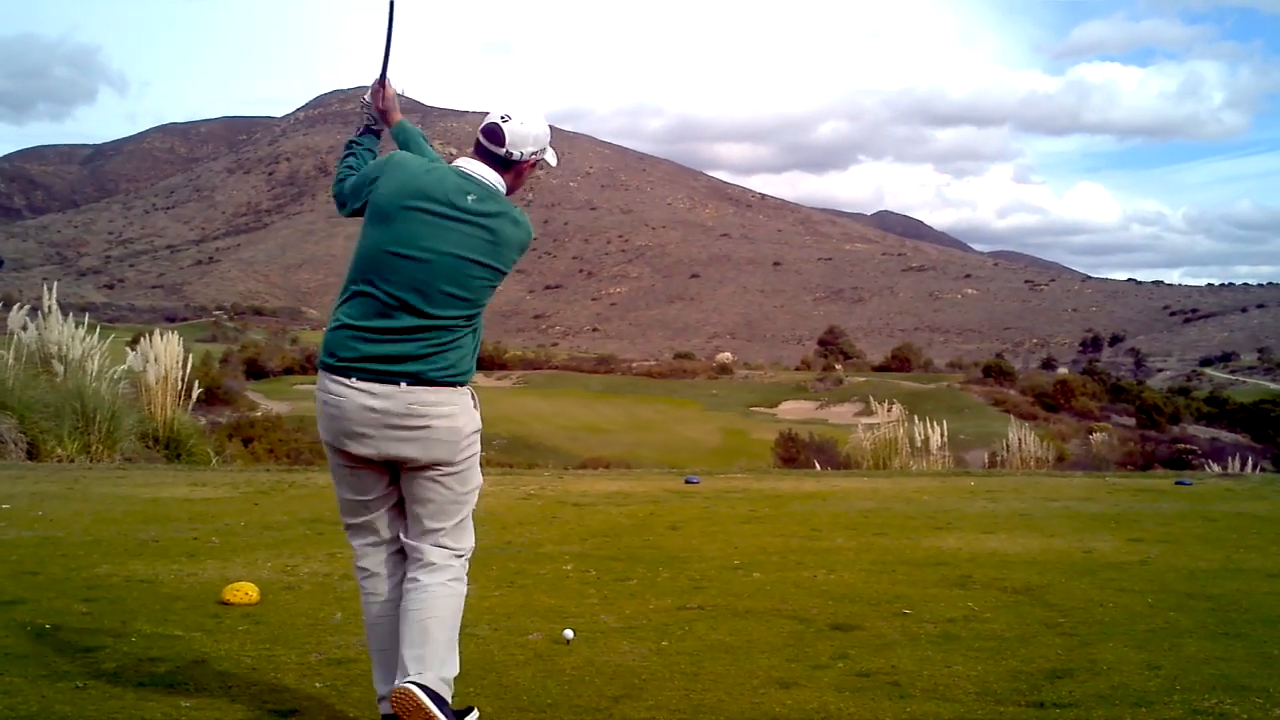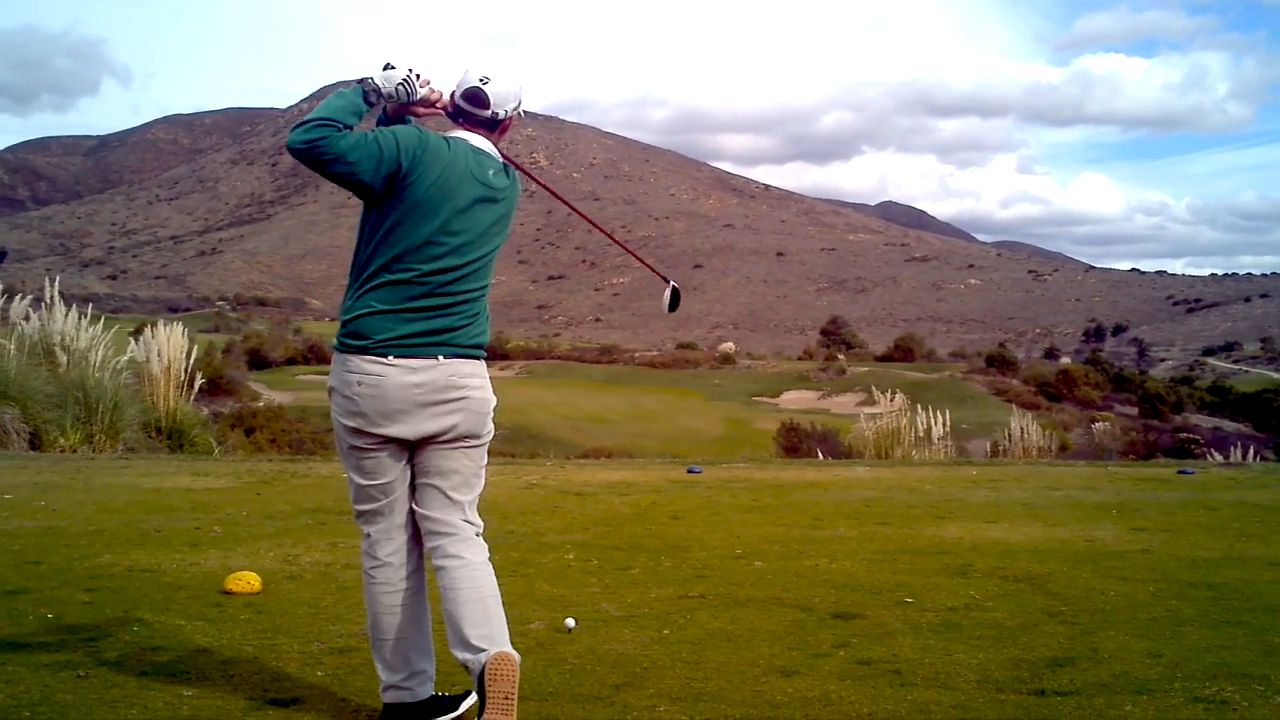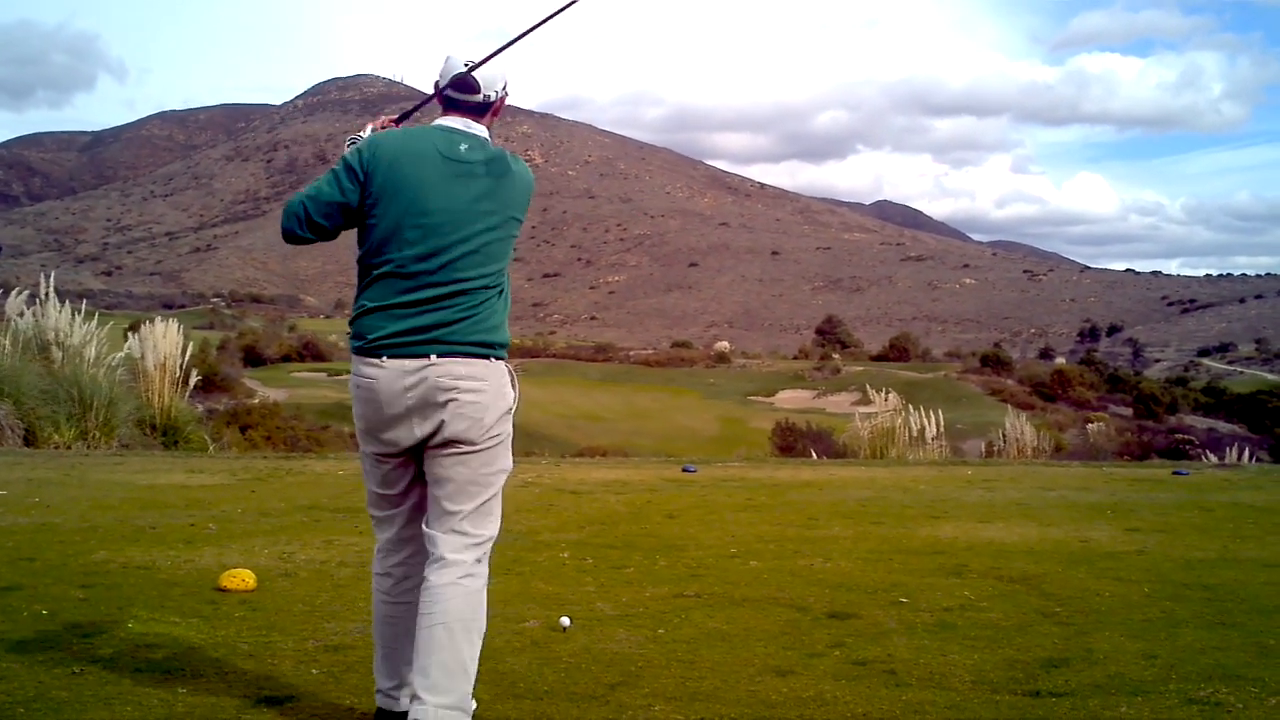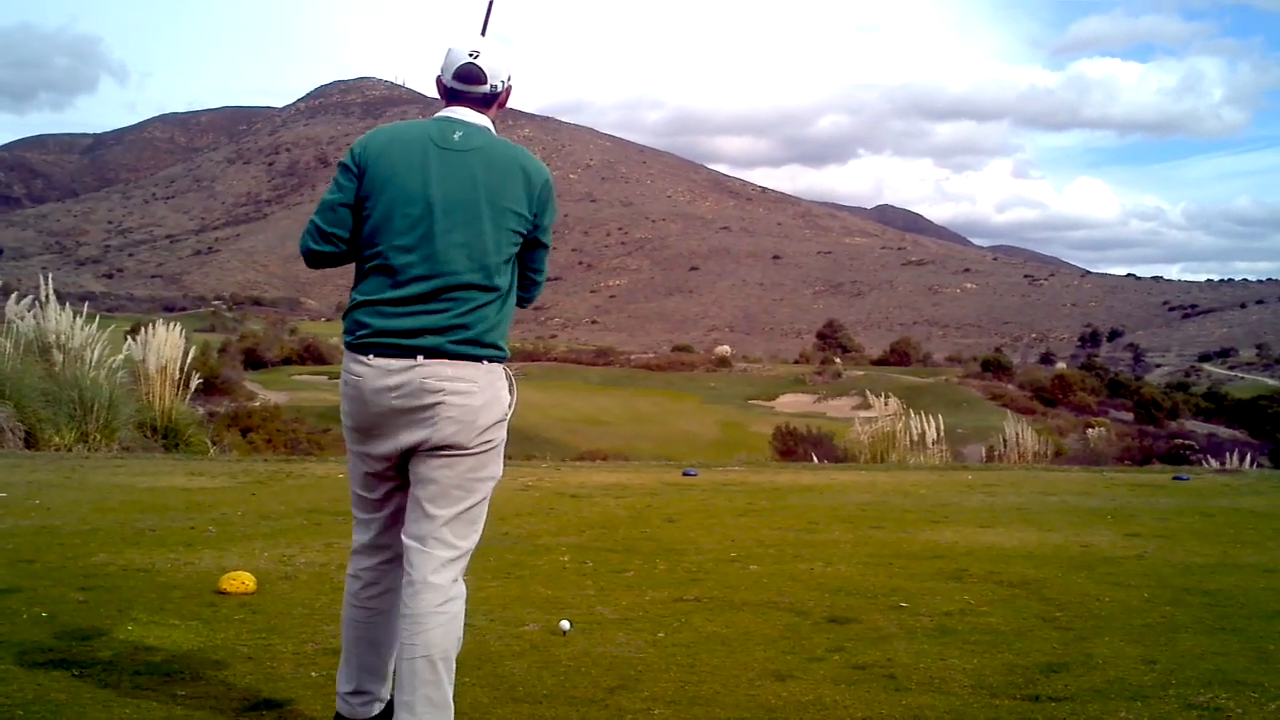
dt=0.5s
person 1, frame 1
left shoulder: (399, 174)
right shoulder: (512, 227)
left elbow: (349, 185)
left wrist: (375, 120)
right wrist: (396, 122)
left hip: (344, 392)
right hip: (436, 407)
left knee: (380, 554)
right knee: (441, 553)
person 1, frame 2
left shoulder: (417, 153)
right shoulder: (506, 185)
left elbow: (307, 141)
left wrist: (378, 89)
right wrist: (402, 116)
left hip: (371, 377)
right hip: (457, 381)
left knee: (388, 541)
right knee: (456, 533)
right ankle: (492, 655)
person 1, frame 3
left shoulder: (381, 153)
right shoulder: (517, 178)
left elbow: (297, 227)
left hip: (380, 375)
right hip: (471, 379)
left knee: (397, 547)
right knee: (460, 553)
person 1, frame 4
left shoulder: (375, 148)
right shoulder: (530, 174)
left elbow: (318, 248)
right elbow: (528, 289)
left hip: (372, 373)
right hip: (466, 383)
left knee: (375, 548)
right knee: (436, 563)
